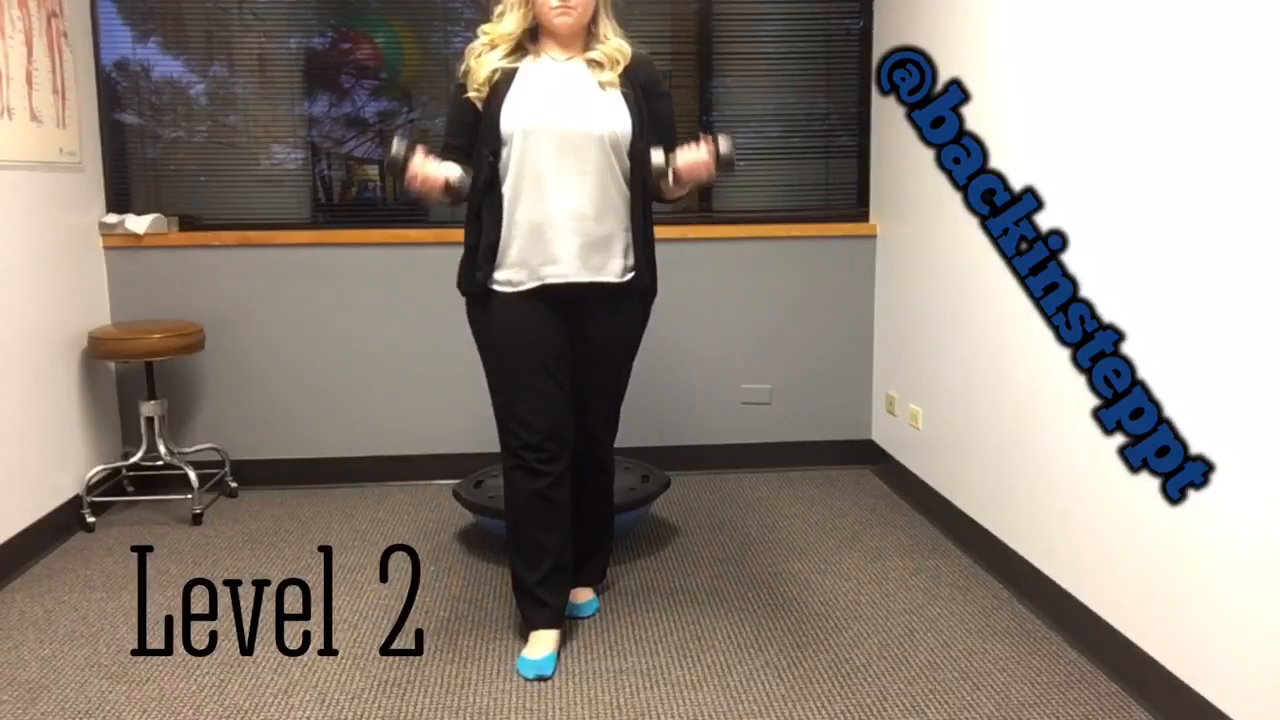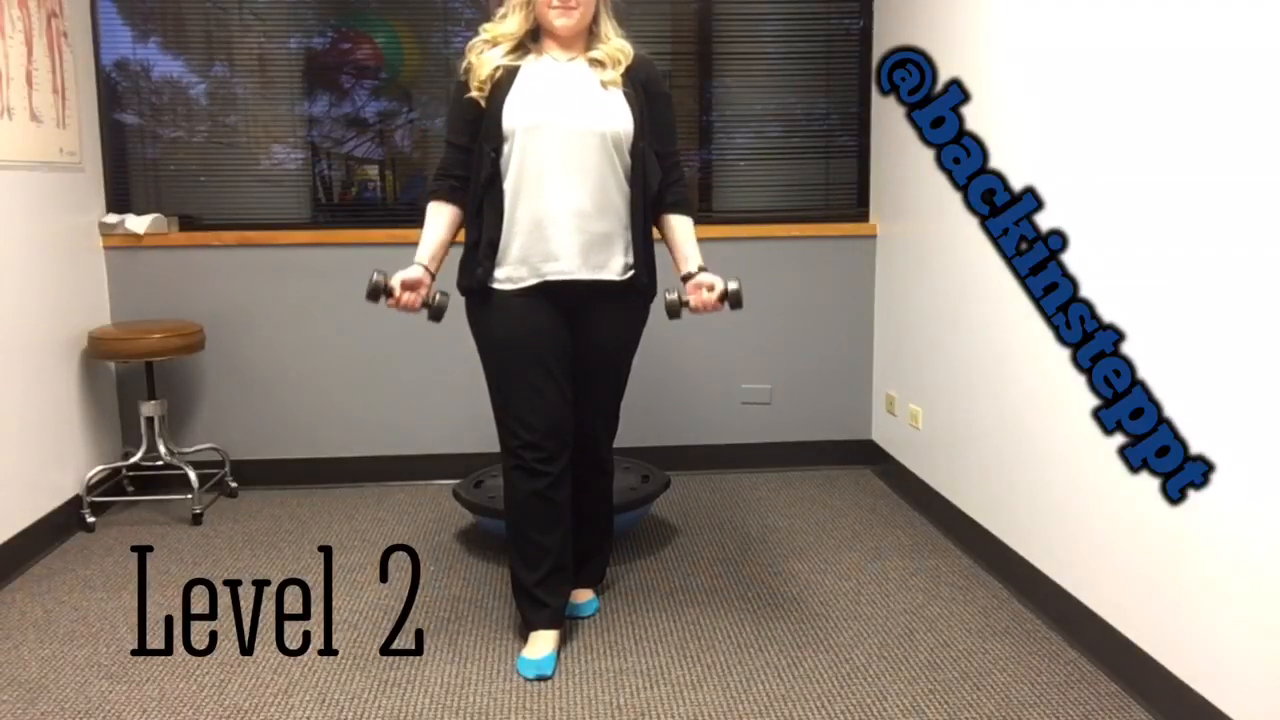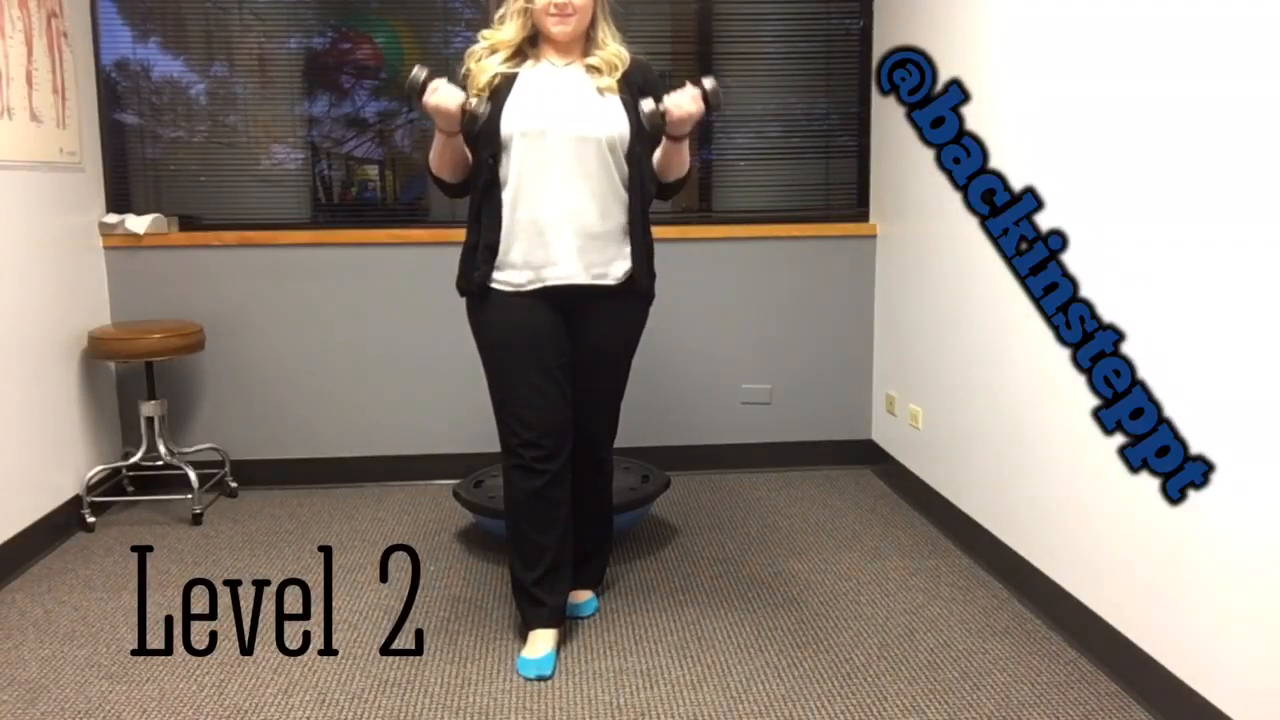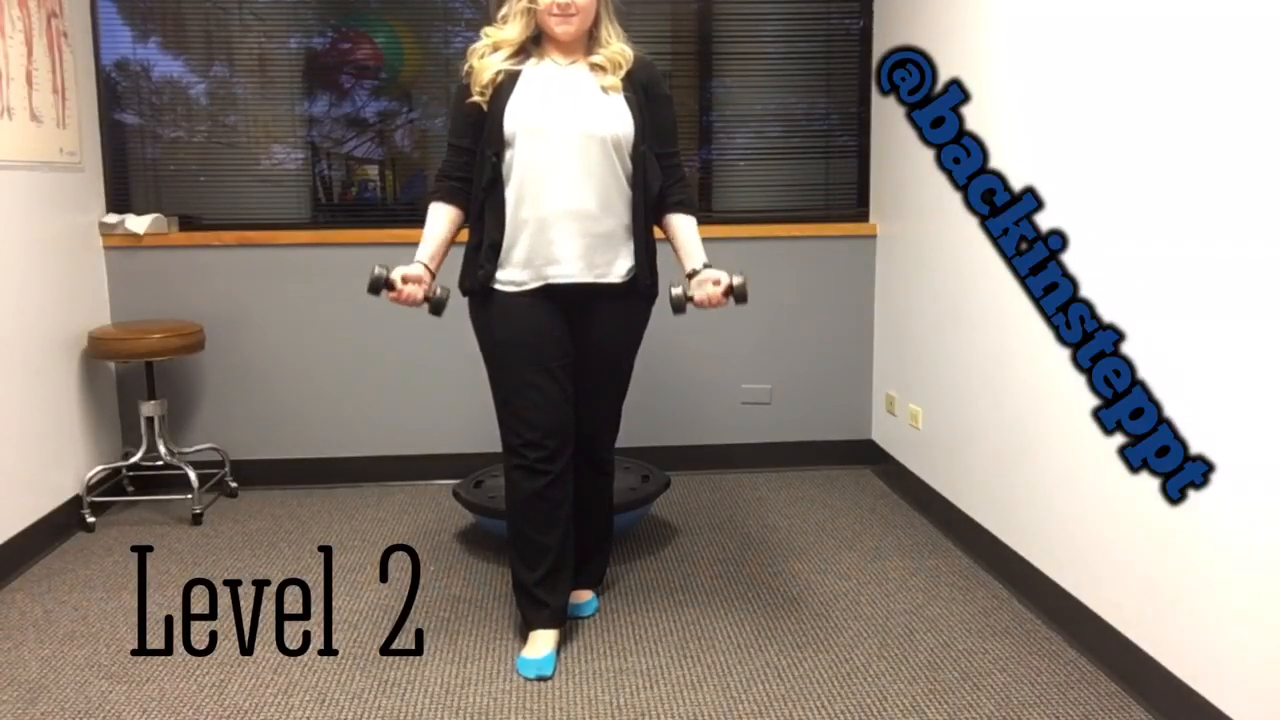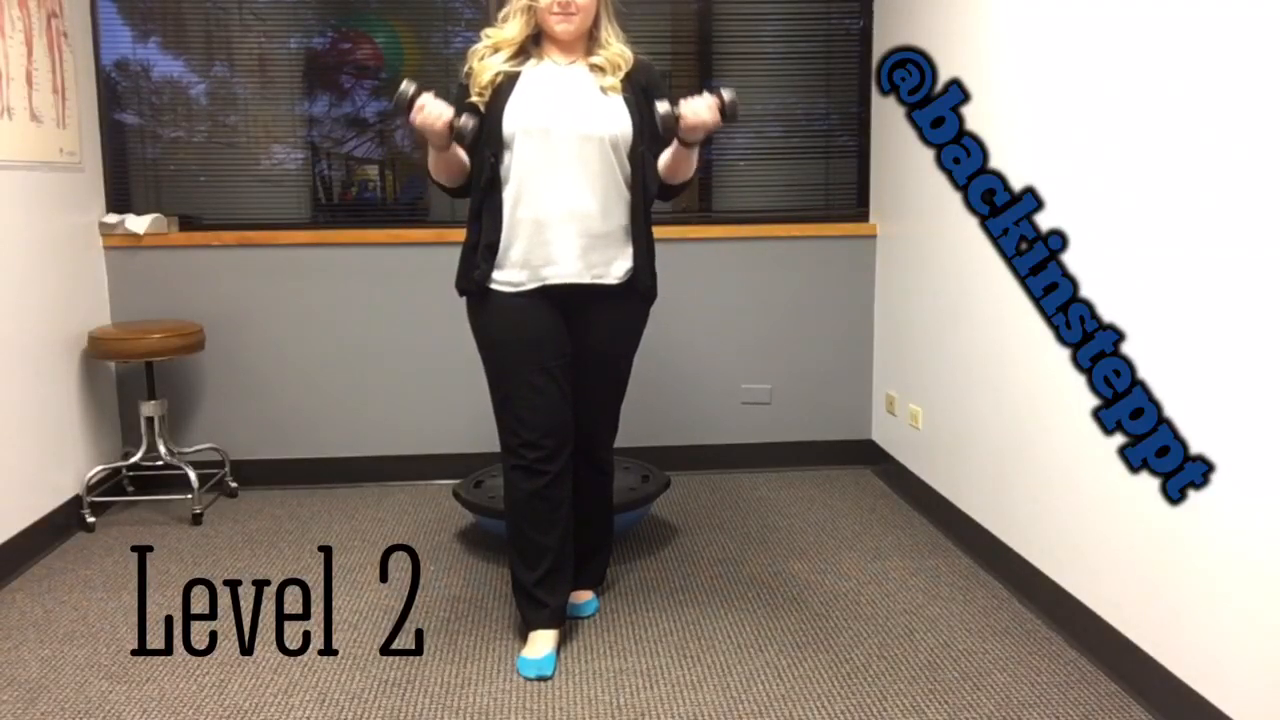
dt=1s
person 1, frame 1
left shoulder: (634, 72)
right shoulder: (489, 69)
left elbow: (658, 181)
right elbow: (464, 171)
left wrist: (687, 170)
right wrist: (436, 175)
left hip: (611, 287)
right hip: (515, 289)
left knee: (593, 437)
right knee: (533, 446)
left ankle: (584, 575)
right ankle: (542, 615)
person 1, frame 2
left shoulder: (635, 73)
right shoulder: (489, 69)
left elbow: (666, 181)
right elbow: (456, 177)
left wrist: (692, 268)
right wrist: (425, 264)
left hip: (611, 287)
right hip: (514, 288)
left knee: (593, 438)
right knee: (533, 446)
left ankle: (585, 576)
right ankle: (542, 615)
person 1, frame 3
left shoulder: (631, 76)
right shoulder: (491, 71)
left elbow: (662, 182)
right elbow: (456, 180)
left wrist: (678, 133)
right wrist: (445, 128)
left hip: (609, 288)
right hip: (513, 289)
left knee: (592, 438)
right knee: (532, 446)
left ankle: (583, 577)
right ankle: (541, 615)
person 1, frame 4
left shoulder: (636, 76)
right shoulder: (490, 72)
left elbow: (668, 182)
right elbow: (457, 179)
left wrist: (696, 266)
right wrist: (425, 262)
left hip: (613, 289)
right hip: (516, 289)
left knee: (594, 440)
right knee: (535, 446)
left ankle: (585, 578)
right ankle: (542, 614)
person 1, frame 5
left shoulder: (634, 76)
right shoulder: (492, 70)
left elbow: (665, 182)
right elbow: (460, 179)
left wrist: (689, 138)
right wrist: (438, 138)
left hip: (610, 288)
right hip: (514, 289)
left knee: (592, 438)
right knee: (532, 446)
left ankle: (583, 578)
right ankle: (541, 614)
